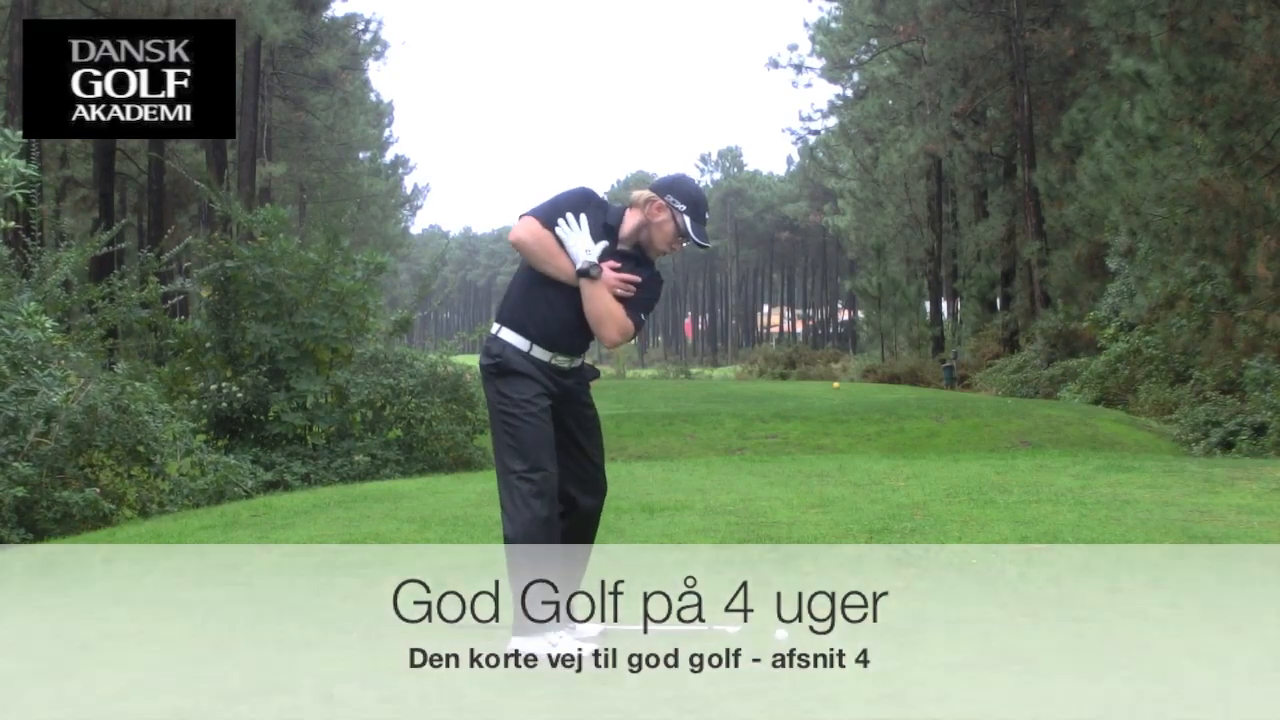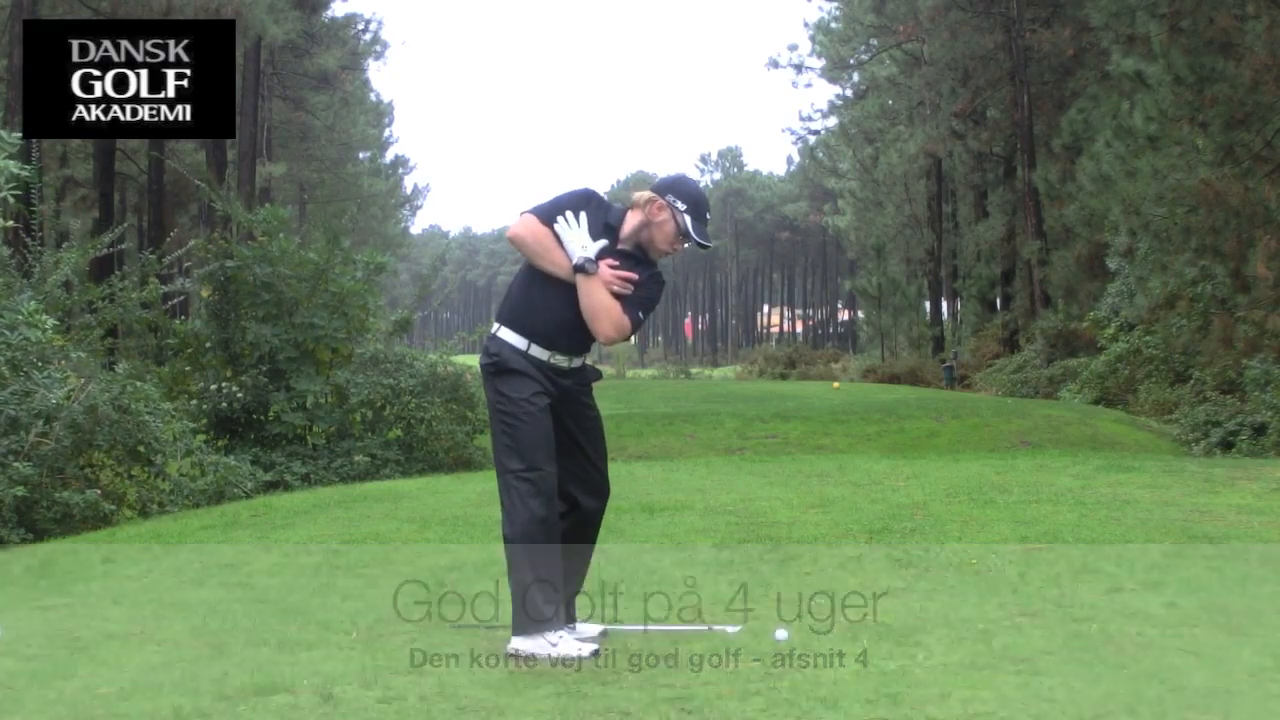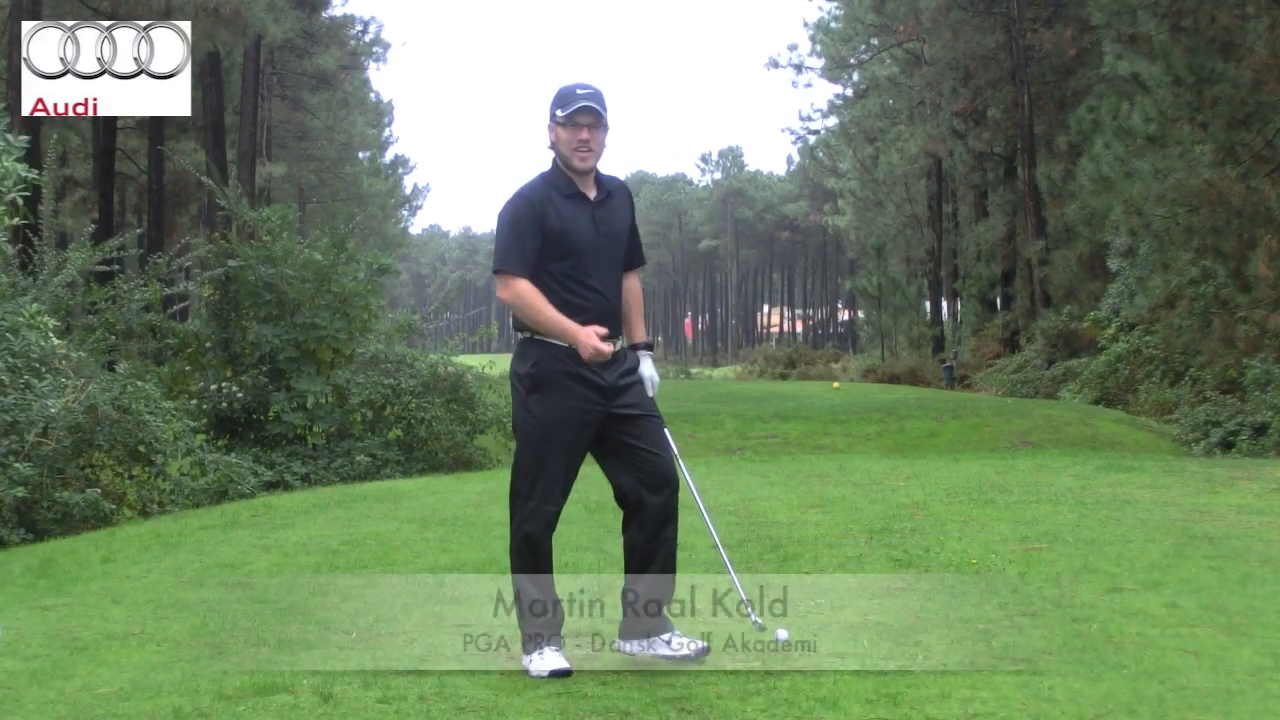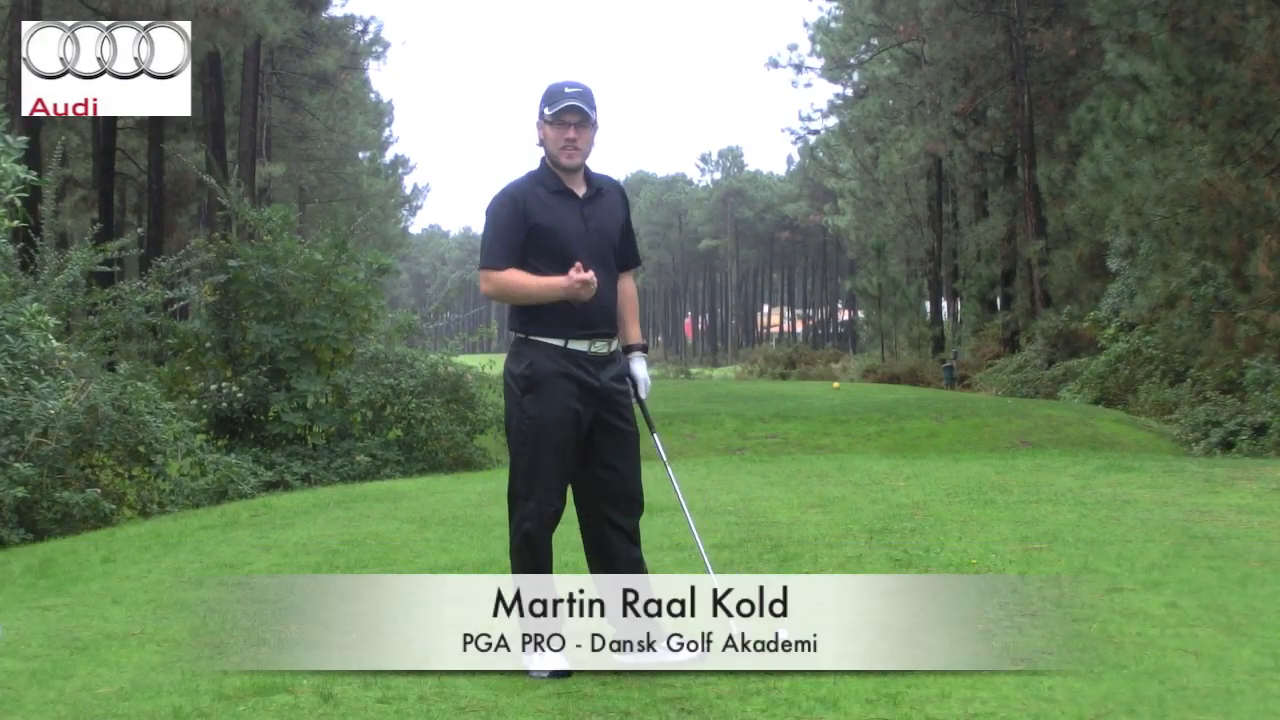
dt=0.3s
person 1, frame 1
left shoulder: (644, 276)
right shoulder: (582, 206)
left elbow: (613, 334)
right elbow: (522, 234)
left wrist: (589, 268)
right wrist: (584, 272)
left hip: (568, 374)
right hip: (515, 362)
left knee: (585, 492)
right knee: (533, 488)
left ankle: (556, 610)
right ankle: (530, 625)
person 1, frame 2
left shoulder: (646, 278)
right shoulder: (584, 209)
left elbow: (609, 330)
right elbow: (520, 231)
left wrist: (585, 260)
right wrist: (584, 272)
left hip: (570, 375)
right hip: (516, 363)
left knee: (588, 493)
right knee: (533, 489)
left ankle: (557, 613)
right ankle: (534, 625)
person 1, frame 3
left shoulder: (619, 196)
right shoulder: (530, 202)
right elbow: (510, 286)
left wrist: (642, 348)
right wrist: (576, 334)
left hip: (615, 367)
right hip: (552, 368)
left knee: (656, 485)
right knee: (538, 507)
left ankle: (644, 625)
right ankle: (540, 638)
person 1, frame 4
left shoulder: (613, 197)
right shoulder: (517, 199)
right elbow: (493, 279)
left wrist: (636, 350)
right wrist: (564, 286)
left hip: (607, 367)
right hip: (543, 366)
left knee: (616, 504)
right knee: (538, 507)
right ankle: (536, 637)
